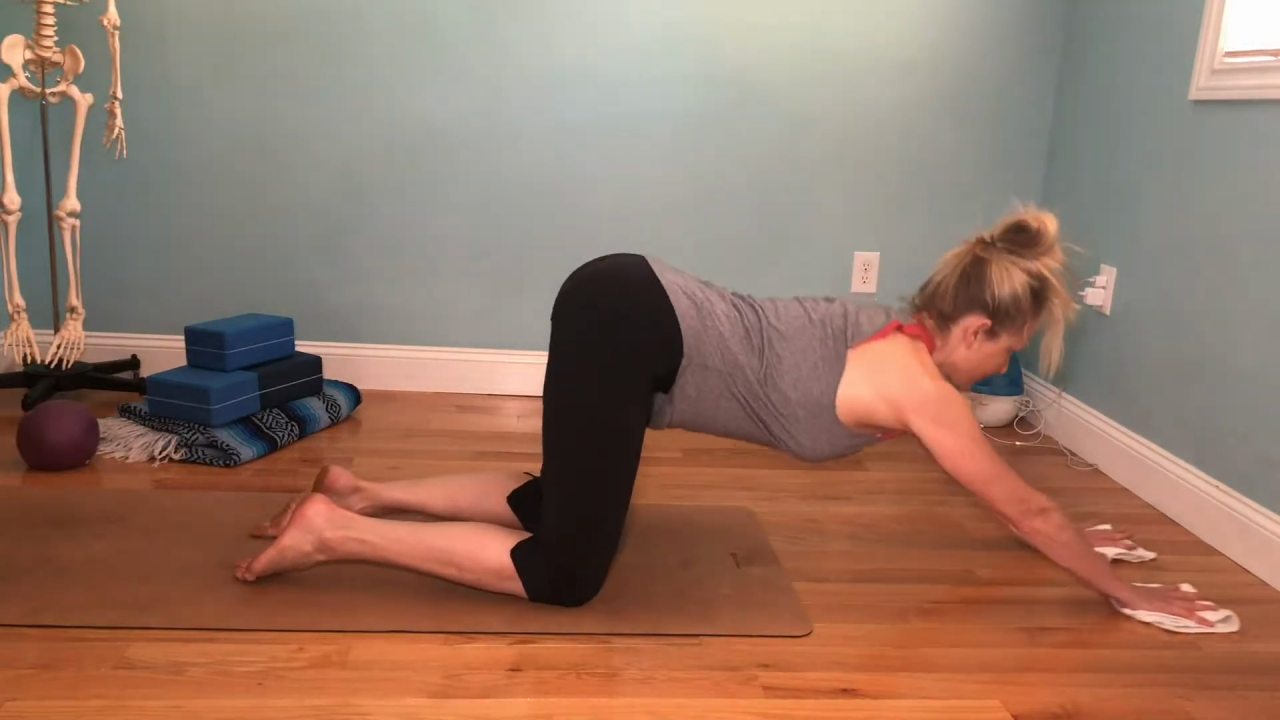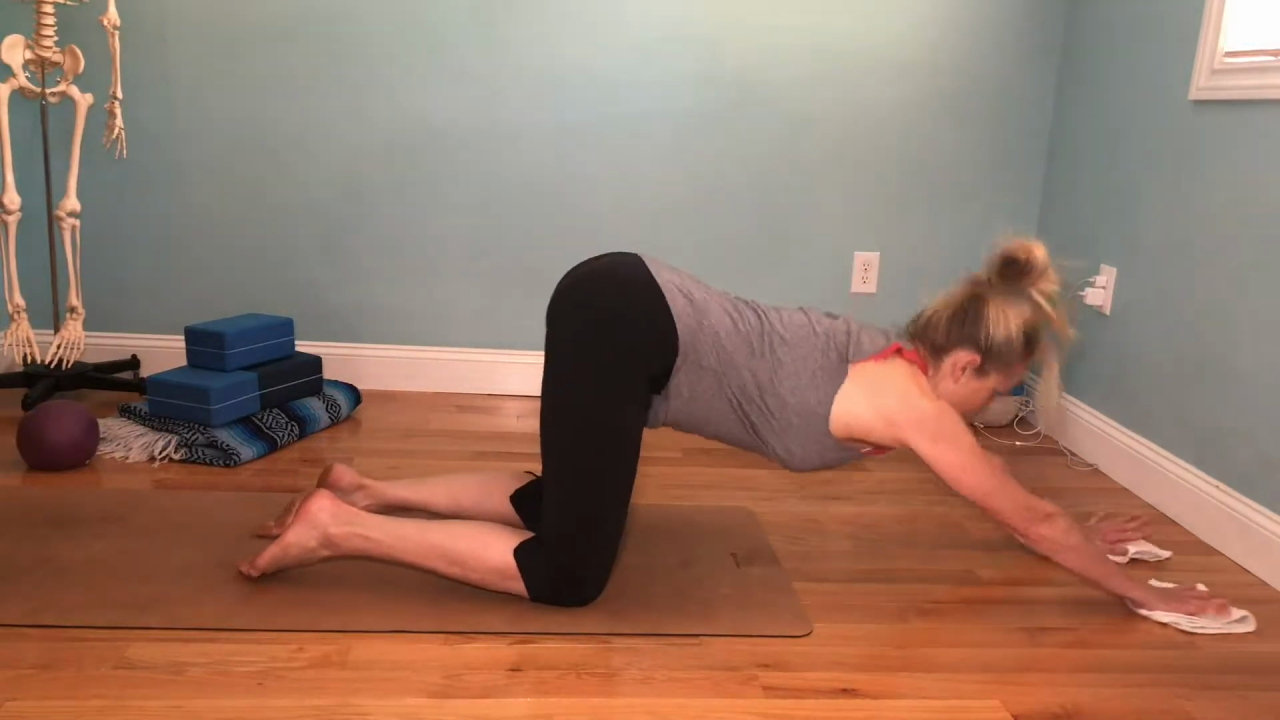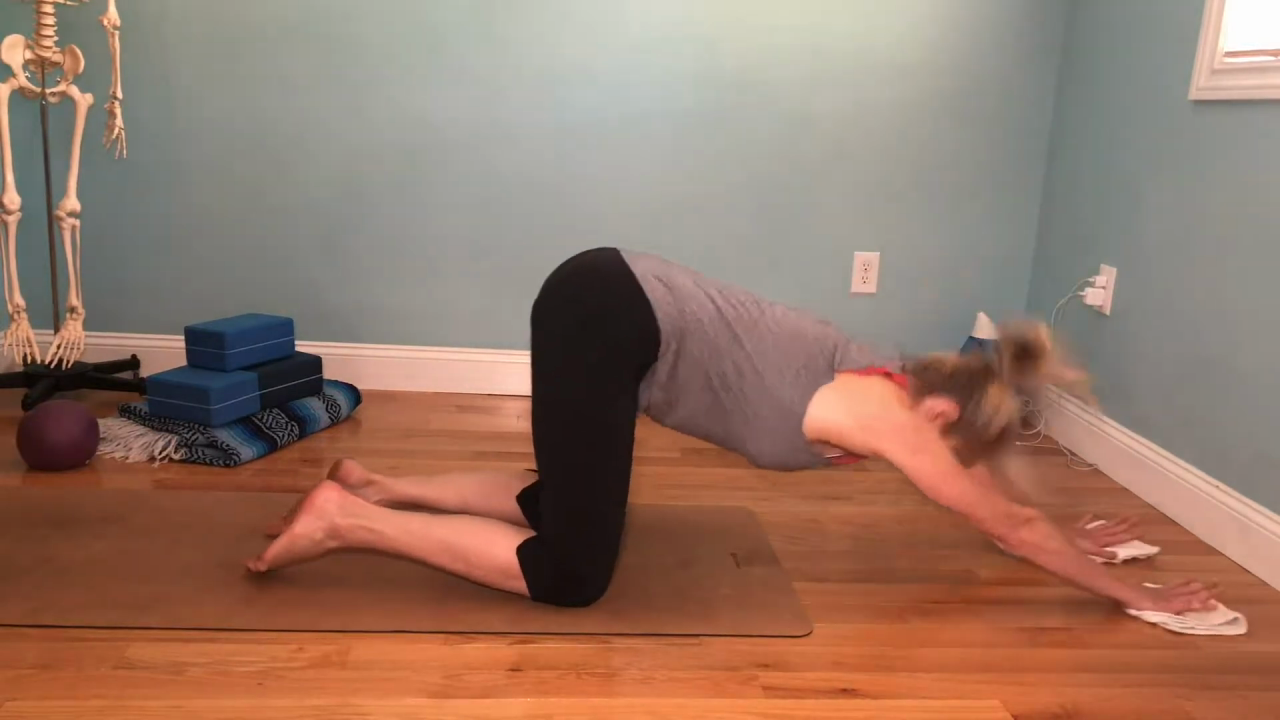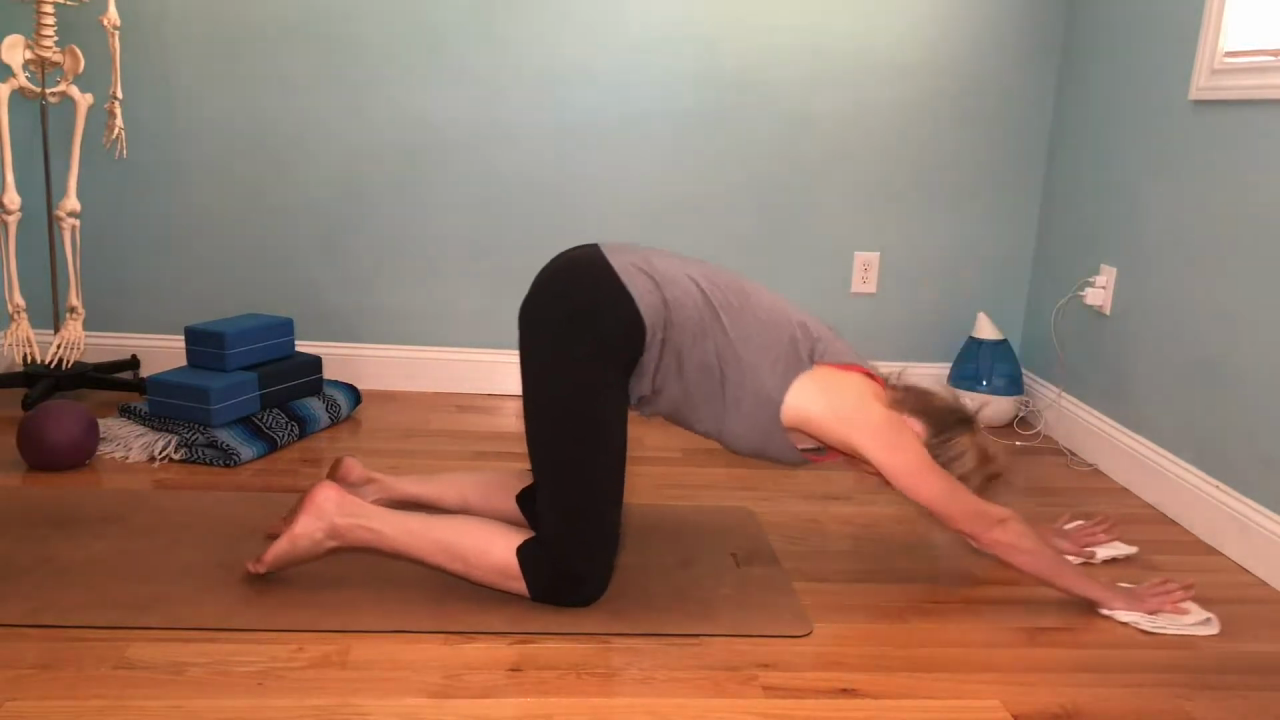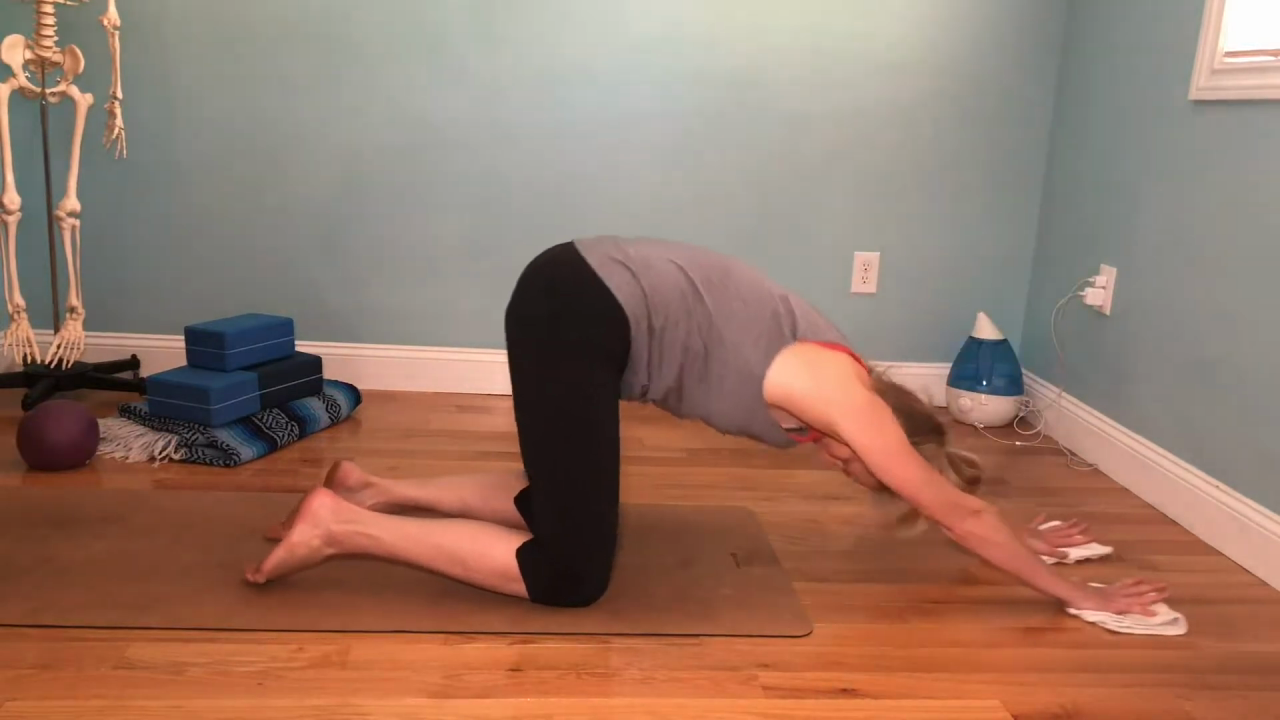
dt=0.1s
person 1, frame 1
left shoulder: (899, 336)
right shoulder: (914, 384)
left elbow: (1009, 500)
right elbow: (1025, 508)
left wrist: (1068, 535)
right wrist: (1126, 589)
left hip: (616, 303)
right hip: (625, 330)
left knee: (561, 504)
right knee: (564, 570)
left ankle: (364, 491)
right ankle: (338, 531)
person 1, frame 2
left shoulder: (900, 356)
right shoulder: (909, 403)
left elbow: (1013, 506)
right elbow: (1030, 516)
left wrist: (1081, 537)
right wrist: (1142, 594)
left hip: (616, 300)
right hip: (622, 328)
left knee: (563, 507)
right knee: (567, 571)
left ankle: (368, 490)
right ankle: (342, 529)
person 1, frame 3
left shoulder: (879, 387)
right shoulder: (885, 420)
left elbow: (1004, 520)
right elbow: (1008, 522)
left wrist: (1070, 542)
right wrist: (1132, 595)
left hip: (601, 298)
right hip: (605, 321)
left knee: (569, 505)
right knee: (573, 571)
left ankle: (378, 488)
right ankle: (350, 520)
person 1, frame 4
left shoulder: (858, 387)
right shoulder: (860, 415)
left elbow: (980, 515)
right elbow: (984, 522)
left wrist: (1048, 542)
right wrist: (1108, 595)
left hip: (590, 293)
right hip: (592, 318)
left knee: (565, 506)
right knee: (572, 573)
left ankle: (377, 487)
right ankle: (349, 519)
person 1, frame 5
left shoulder: (835, 373)
right shoulder: (845, 396)
left elbow: (954, 507)
right elbow: (958, 512)
left wrist: (1021, 542)
right wrist: (1073, 594)
left hip: (571, 295)
right hip: (577, 316)
left knee: (568, 504)
right knee: (573, 572)
left ankle: (376, 489)
right ankle: (345, 526)
